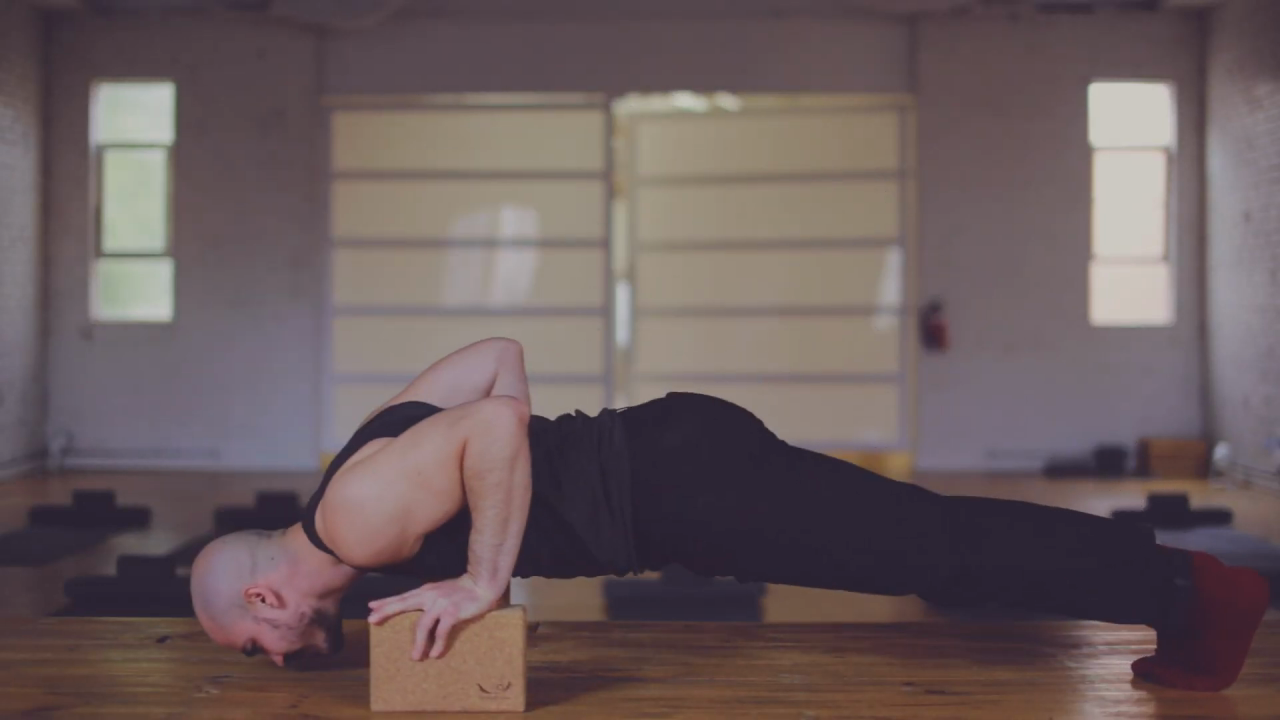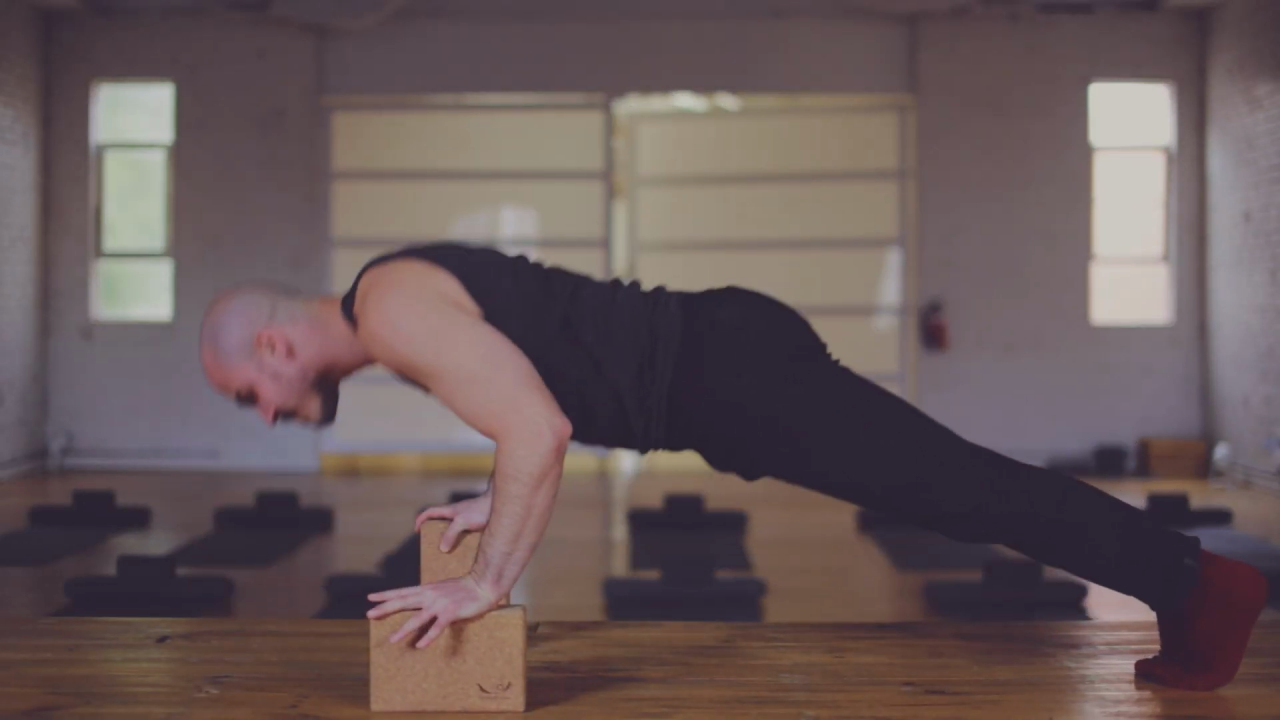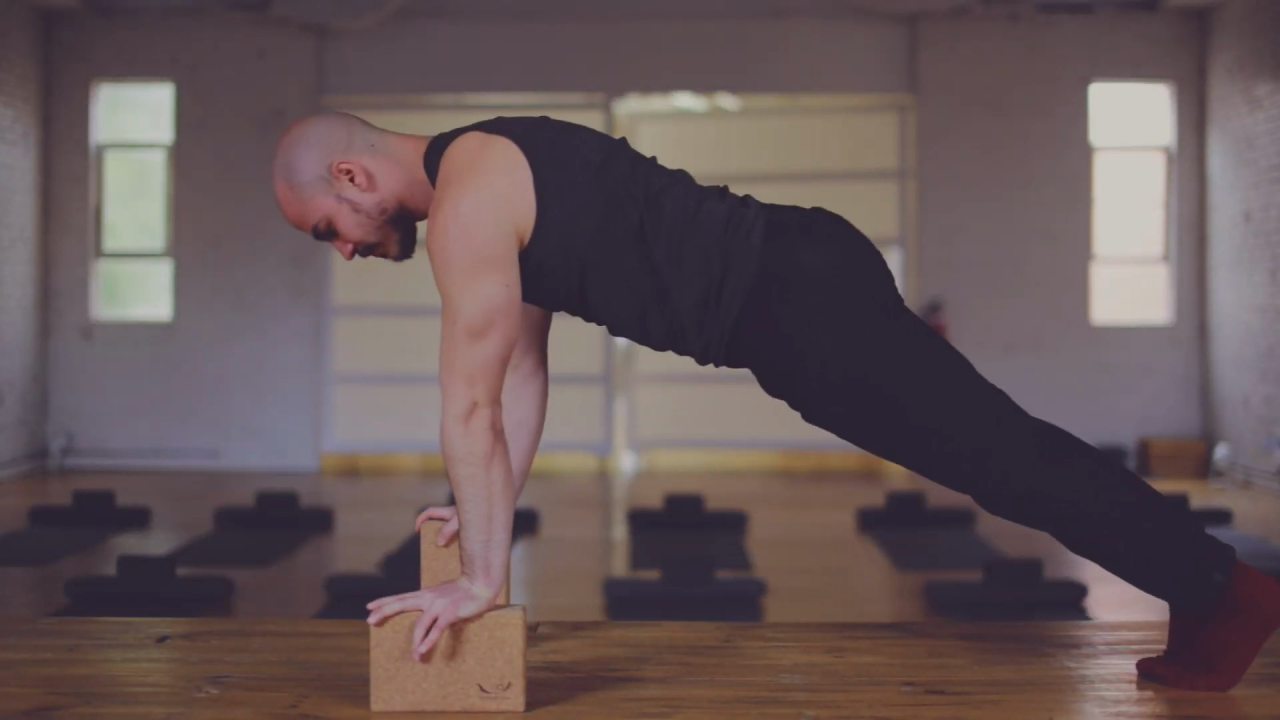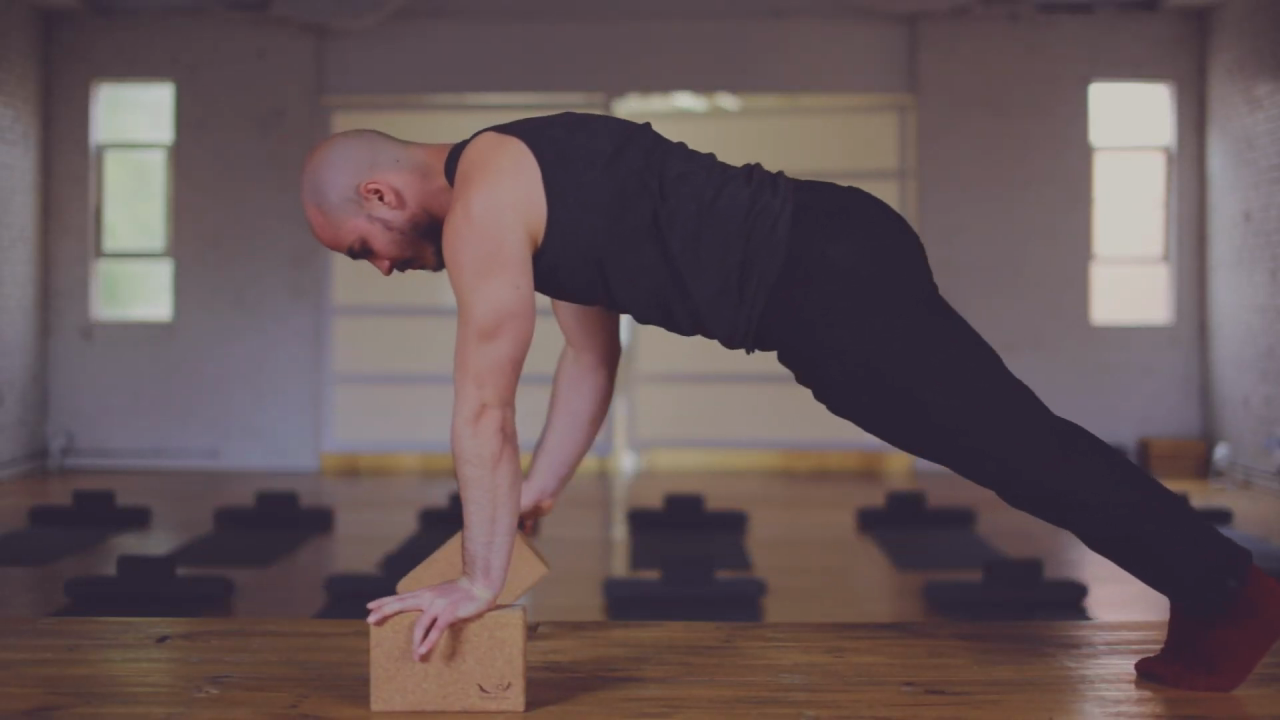
dt=0.5s
person 1, frame 1
left shoulder: (355, 519)
right shoulder: (369, 470)
left elbow: (499, 425)
right elbow: (500, 354)
left wrist: (482, 580)
left hip: (687, 490)
right hip: (679, 454)
left knee: (944, 548)
right knee: (941, 535)
right ankle: (1179, 588)
person 1, frame 2
left shoulder: (393, 312)
right shoulder: (401, 293)
left elbow: (540, 429)
left wrist: (486, 580)
right wrist: (507, 502)
left hip: (725, 374)
right hip: (716, 355)
left knee: (966, 493)
right knee: (961, 486)
left ankle: (1196, 586)
right ankle: (1183, 583)
person 1, frame 3
left shoulder: (466, 204)
right shoulder: (493, 174)
left elbow: (470, 404)
right elbow: (520, 363)
left wrist: (480, 578)
right wrist: (492, 506)
left hip: (797, 302)
right hip: (798, 277)
left knee: (1000, 461)
right knee: (998, 452)
person 1, frame 4
left shoulder: (482, 203)
right shoulder: (523, 178)
left elbow: (482, 405)
right elbow: (591, 352)
left wrist: (481, 577)
right wrist: (531, 492)
left hip: (825, 284)
right hip: (830, 251)
left knee: (1021, 454)
right knee: (1021, 446)
